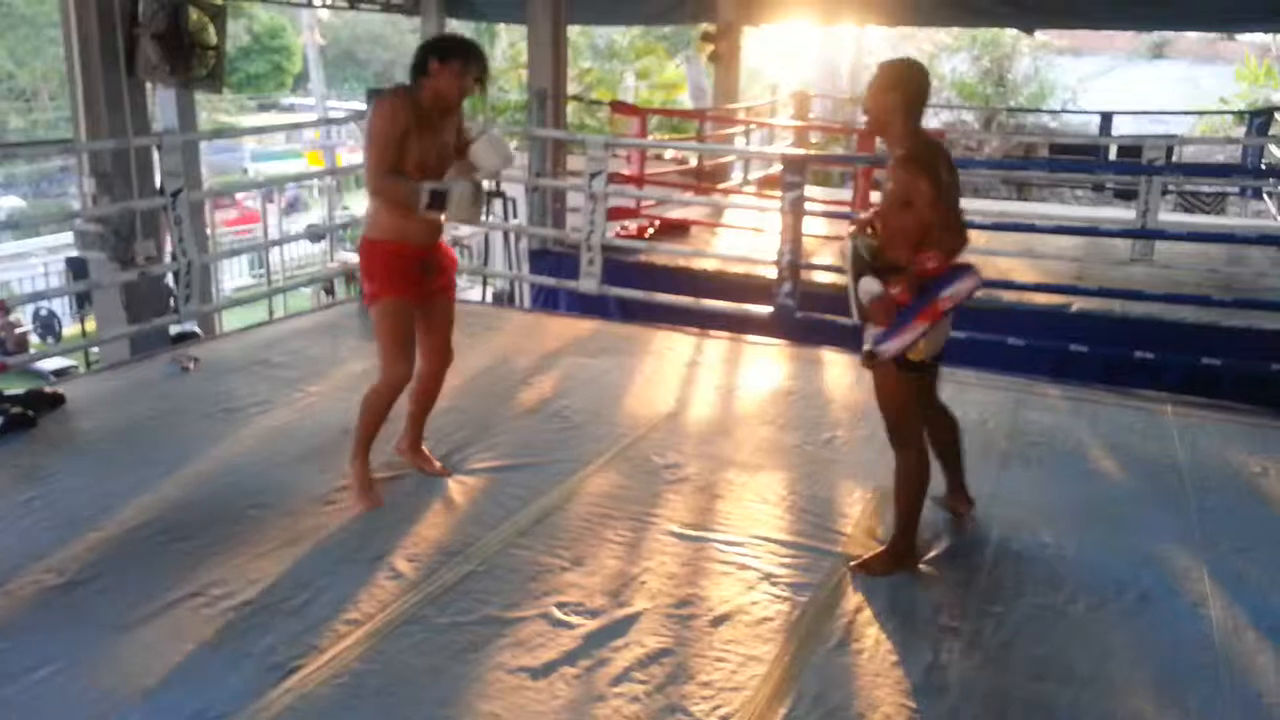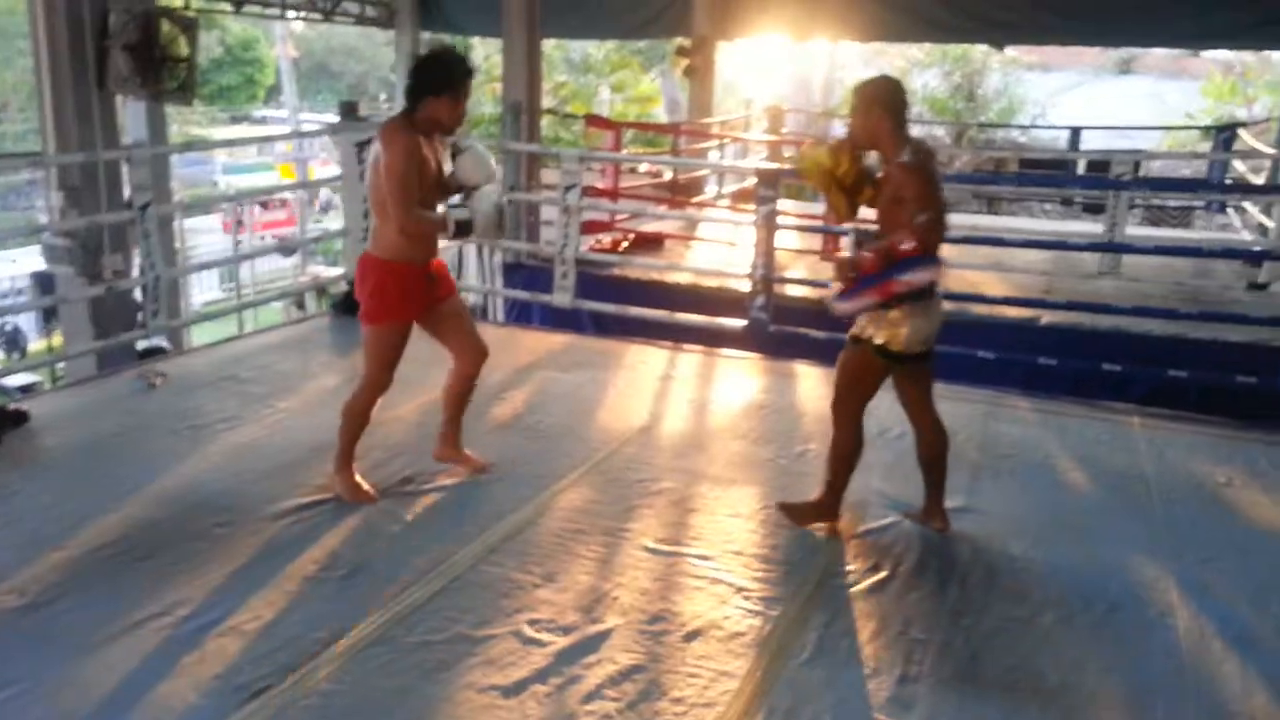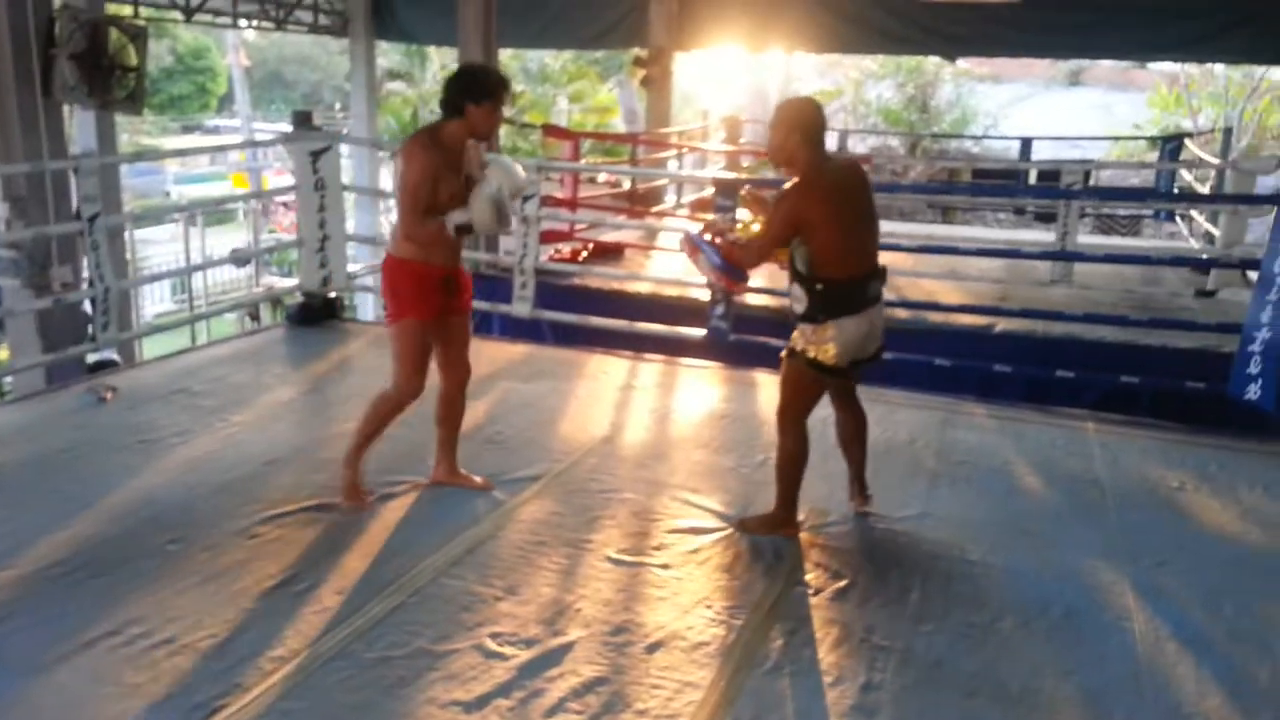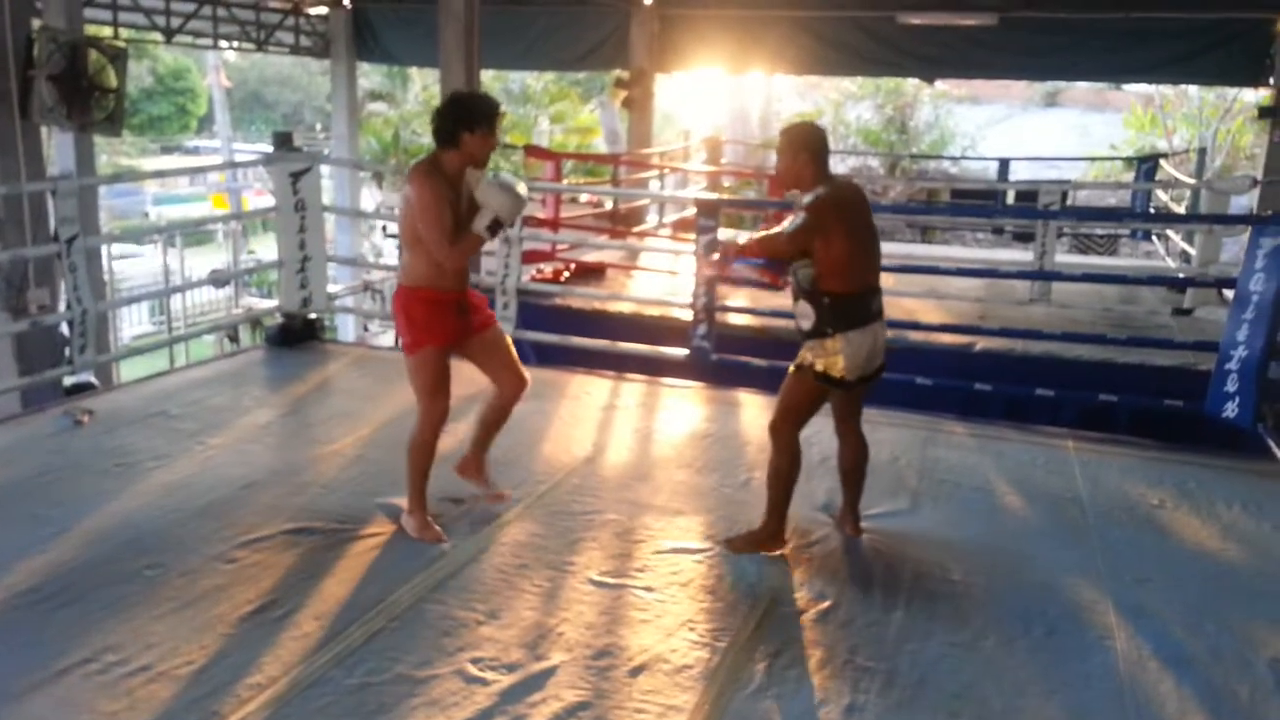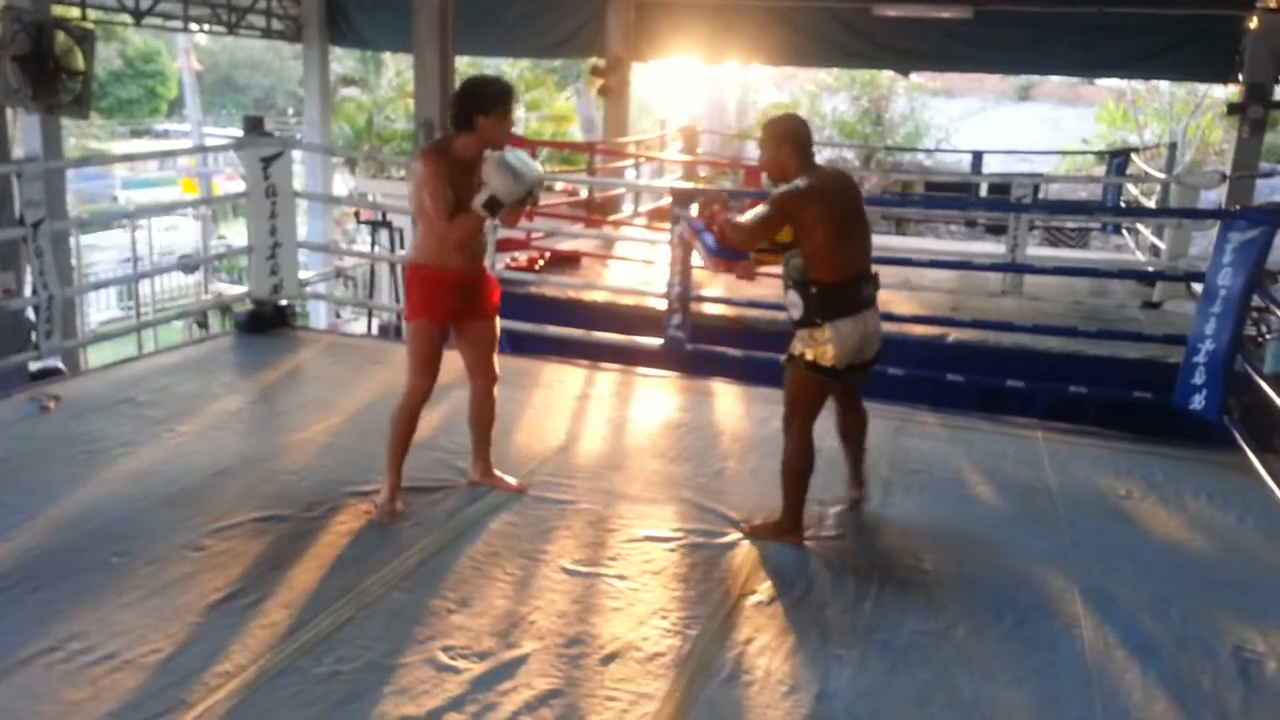
dt=0.4s
person 1, frame 1
left shoulder: (908, 164)
right shoulder: (926, 152)
left elbow: (950, 237)
left wrist: (897, 296)
right wrist: (879, 224)
left knee: (903, 431)
right knee: (926, 405)
left ankle: (902, 545)
right ankle: (957, 494)
person 1, frame 2
left shoulder: (909, 166)
right shoulder: (912, 157)
left elbow: (930, 227)
right elbow: (890, 210)
left wrist: (872, 261)
left hip: (894, 311)
right hip: (918, 307)
left knee: (846, 410)
right knee: (922, 411)
left ankle: (828, 503)
right ankle: (934, 508)
person 1, frame 3
left shoulder: (799, 194)
right shoulder: (850, 171)
left elbow: (753, 254)
left wrist: (721, 238)
right wrist: (776, 223)
left hip: (831, 323)
right hip: (869, 311)
left knee: (790, 419)
right knee: (844, 398)
left ankle: (784, 516)
right ankle: (859, 486)
person 1, frame 4
left shoulder: (820, 204)
right shoulder: (847, 193)
left elbow: (783, 243)
left wrist: (740, 247)
right wrist: (763, 246)
left hip: (835, 338)
right hip: (867, 330)
left knee: (783, 431)
right knee: (849, 424)
left ankle: (771, 530)
right ankle: (850, 515)
person 1, frame 5
left shoulder: (797, 194)
right shoulder: (842, 181)
left elbow: (742, 236)
left wrist: (717, 219)
right wrist: (777, 236)
left hip: (826, 326)
right hip: (863, 315)
left knee: (797, 424)
right knee: (849, 399)
left ankle: (789, 524)
right ankle: (857, 483)
person 2, frame 1
left shoulder: (450, 117)
right shoulder: (392, 107)
left elbow: (460, 170)
right elbow: (379, 184)
right wrist: (432, 198)
left hip: (433, 254)
right hip: (388, 257)
left knee: (438, 358)
right knee: (397, 371)
left ankle: (412, 442)
right ankle: (359, 462)
person 2, frame 2
left shoulder: (433, 138)
right shoulder: (399, 139)
right elbow: (406, 220)
left wrist: (460, 183)
left hip: (427, 270)
right hip: (389, 275)
left knee: (473, 353)
right knee: (376, 382)
left ankle: (449, 443)
right ankle: (343, 468)
person 2, frame 3
left shoulder: (470, 149)
right shoulder: (423, 149)
right elbow: (411, 228)
right wrist: (464, 224)
left hip: (448, 274)
right hip: (410, 275)
left knee: (458, 373)
right knee: (410, 385)
left ankle: (446, 465)
right ankle: (352, 460)
person 2, frame 4
left shoulder: (466, 176)
right shoulder: (425, 181)
right elbow: (450, 255)
left wrist: (497, 211)
right wrist: (491, 222)
left hip: (461, 299)
right hip: (422, 304)
left knee: (513, 381)
right knee: (434, 411)
left ankle: (474, 462)
right ankle: (414, 509)
person 2, frame 5
left shoulder: (491, 160)
right shoulder: (433, 162)
left elbow: (511, 220)
right elbow: (450, 232)
left wrist: (523, 192)
right wrist: (492, 199)
left hip: (475, 281)
right hip: (431, 282)
left knee: (485, 378)
right knee: (419, 385)
left ankle: (482, 468)
right ankle: (391, 482)
